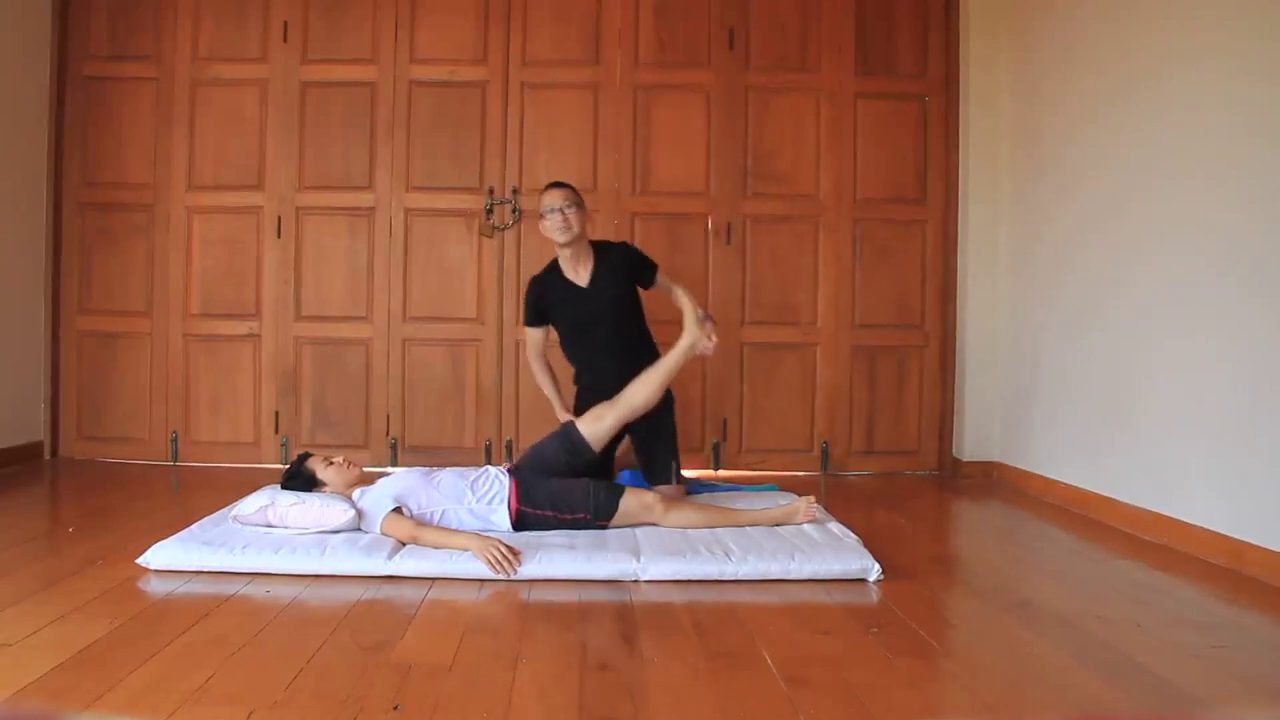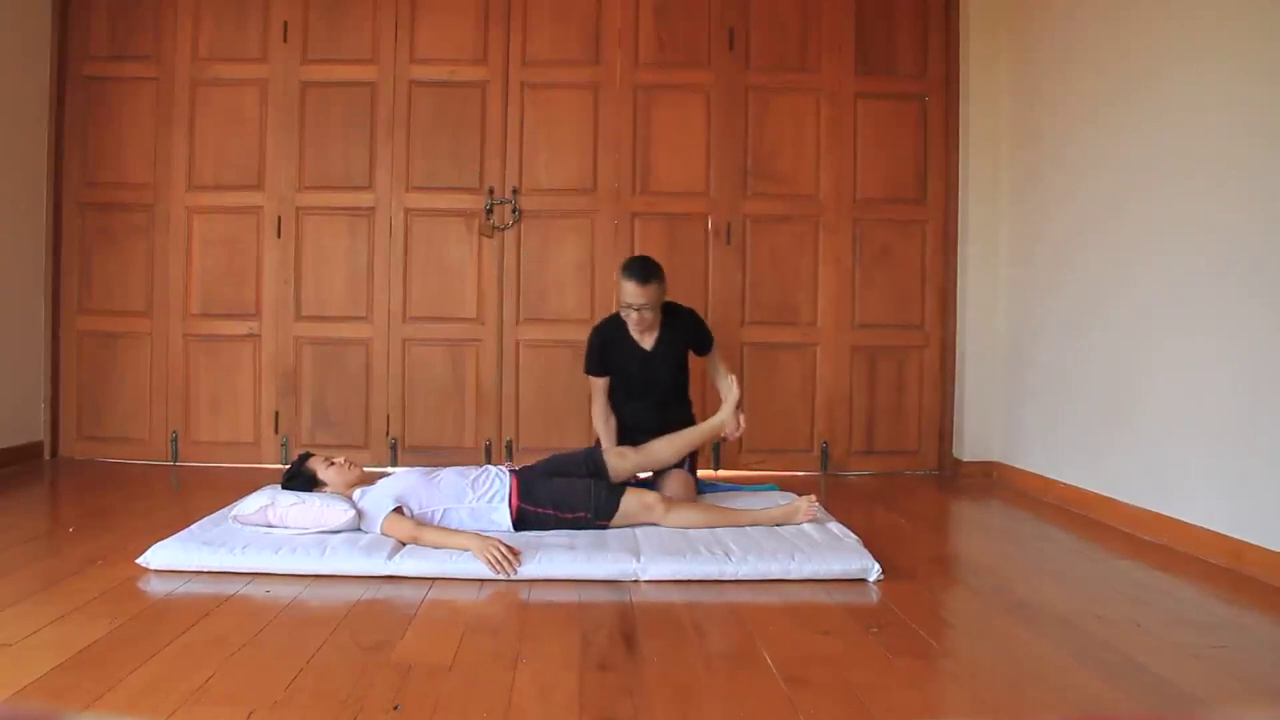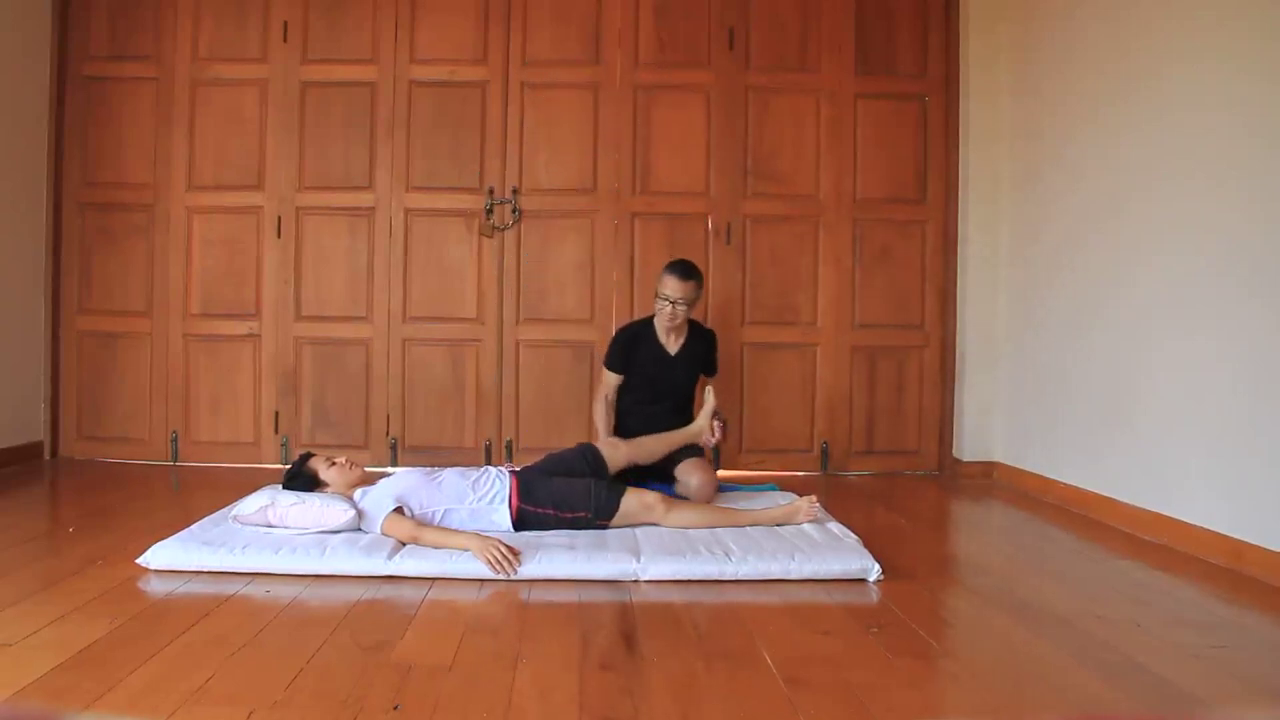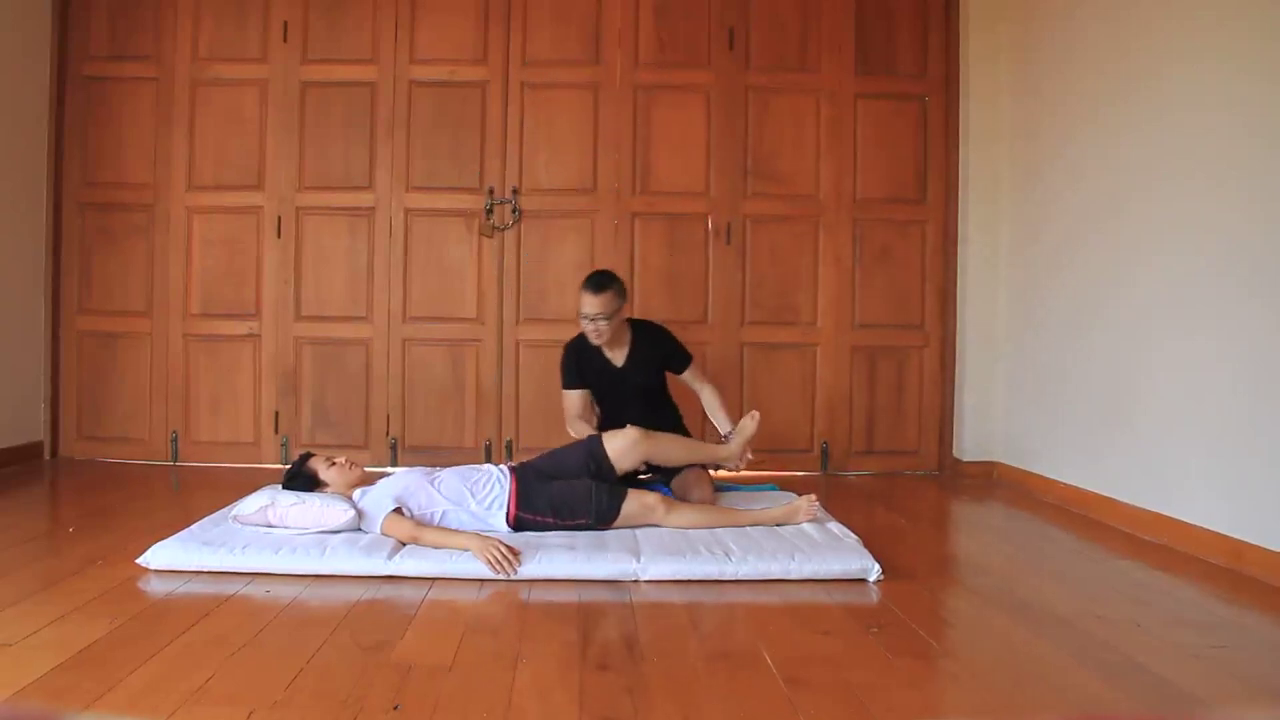
dt=0.5s
person 1, frame 1
left shoulder: (382, 484)
right shoulder: (369, 507)
right elbow: (414, 532)
right wrist: (473, 540)
left hip: (514, 479)
right hip: (517, 509)
left knee: (611, 412)
right knee: (652, 505)
left ankle: (687, 343)
right ankle: (773, 516)
person 1, frame 2
left shoulder: (382, 484)
right shoulder: (370, 508)
right elbow: (416, 532)
right wrist: (474, 541)
left hip: (516, 480)
right hip: (518, 509)
left knee: (629, 456)
right knee: (651, 506)
left ankle: (717, 422)
right ankle: (773, 517)
person 1, frame 3
left shoulder: (382, 481)
right shoulder: (369, 508)
right elbow: (414, 532)
right wrist: (474, 540)
left hip: (516, 479)
right hip: (519, 507)
left knee: (618, 448)
right knee: (653, 506)
left ankle: (694, 430)
right ankle: (773, 518)
person 1, frame 4
left shoulder: (384, 482)
right shoulder: (369, 508)
right elbow: (415, 532)
right wrist: (474, 540)
left hip: (515, 477)
right hip: (518, 509)
left knee: (629, 440)
right knee: (654, 507)
left ankle: (724, 452)
right ankle: (773, 516)
person 2, frame 1
left shoulder: (621, 257)
right shoulder: (542, 287)
left elbow: (671, 287)
right elbow: (535, 355)
left wrist: (701, 320)
right wrist: (560, 409)
right hip: (593, 397)
left knee: (669, 497)
left ankle: (638, 464)
right ankle: (618, 465)
person 2, frame 2
left shoulder: (686, 322)
right shoulder: (604, 335)
left elbow: (713, 361)
right elbow: (600, 402)
left hip: (675, 426)
right hip: (623, 429)
left knee: (676, 495)
left ankle: (661, 481)
person 2, frame 3
left shoulder: (704, 340)
right shoulder: (629, 337)
right elbow: (605, 397)
right hip: (628, 438)
left knee: (702, 487)
left ankle: (661, 487)
right ankle: (643, 484)
person 2, frame 4
left shoulder: (654, 337)
right shoulder: (575, 353)
left elbow: (702, 386)
right elbow: (574, 419)
left wrist: (730, 434)
left hip: (666, 436)
left knee: (700, 495)
left ankle: (663, 481)
